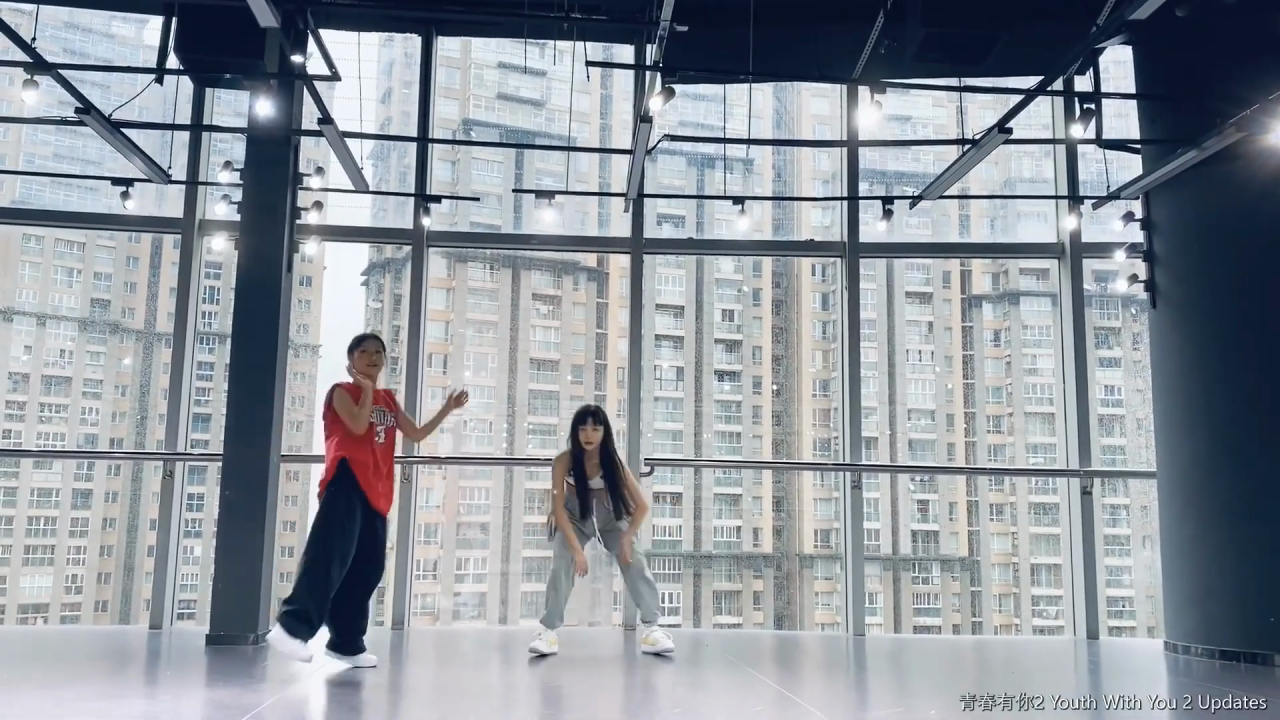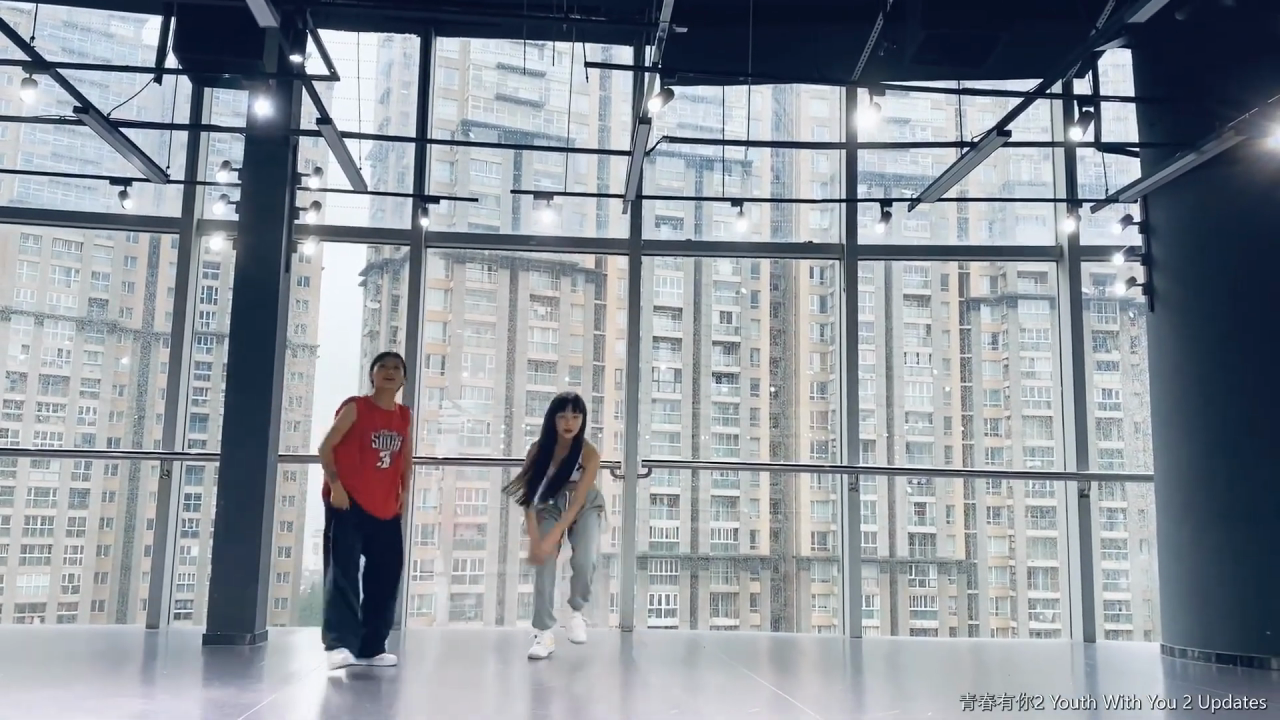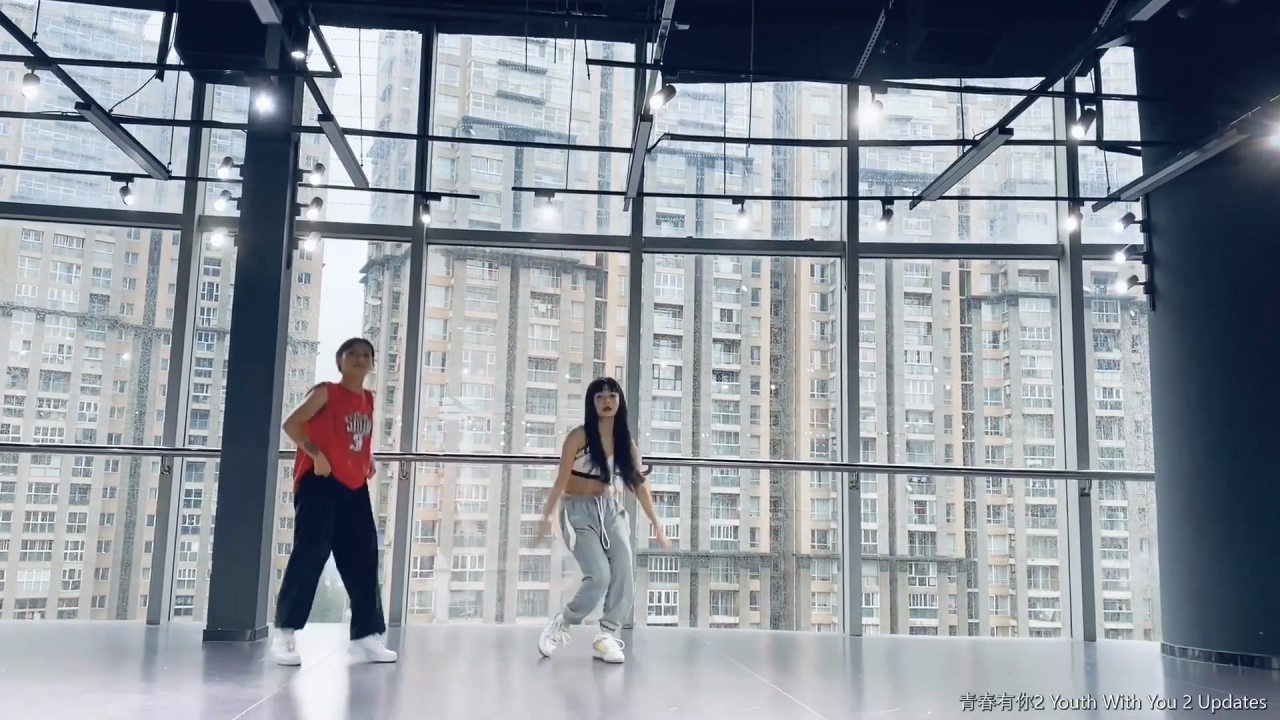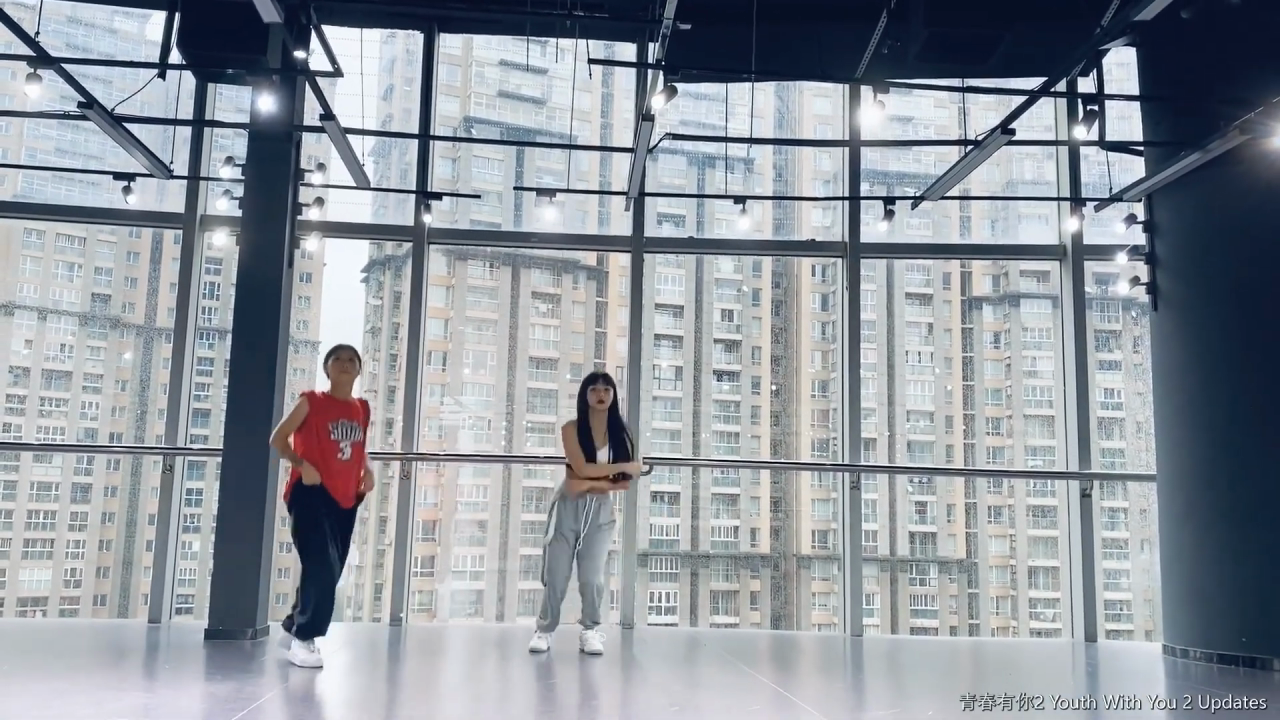
dt=0.5s
person 1, frame 1
left shoulder: (388, 398)
right shoulder: (342, 392)
left elbow: (415, 435)
right elbow: (357, 427)
left wrist: (446, 410)
right wrist: (366, 389)
left hip: (376, 491)
right hip: (347, 481)
left knee: (368, 568)
right knee: (331, 555)
left ankle: (347, 643)
right ankle: (291, 627)
person 1, frame 2
left shoulder: (404, 416)
right shoulder: (355, 408)
right elbow: (326, 447)
left wrist: (405, 493)
right wrist: (335, 485)
left hip: (386, 509)
right hip: (349, 504)
left knee: (387, 578)
right knee: (343, 570)
left ankle: (369, 647)
right ankle: (339, 644)
person 1, frame 3
left shoulder: (367, 399)
right shoulder: (325, 392)
right elbow: (291, 424)
left wrist: (366, 464)
right wrist: (315, 456)
left hip: (354, 487)
right hip: (319, 482)
left knee: (363, 560)
right knee: (311, 555)
left ankle: (366, 636)
right ankle: (285, 631)
person 1, frame 4
left shoulder: (362, 410)
right shoulder: (311, 403)
right elbow: (278, 438)
left wrist: (367, 471)
right wrist: (302, 466)
left hip: (345, 500)
right hip: (311, 495)
left knee: (330, 570)
right knee: (322, 566)
left ankle: (298, 626)
right ankle: (303, 639)
person 2, frame 1
left shoulder: (613, 462)
right shoulder: (564, 461)
left elbow: (641, 505)
right elbow: (558, 507)
left wrist: (627, 540)
right wrist: (575, 549)
left hip: (609, 514)
right hip: (573, 516)
left knee: (635, 565)
right knee: (562, 568)
left ankle: (651, 631)
right ankle: (549, 633)
person 2, frame 2
left shoulder: (589, 453)
right shoulder: (540, 448)
left elbow: (576, 503)
right elbow: (527, 497)
left wrist: (552, 538)
right wrist: (534, 540)
left hip: (585, 504)
right hip: (550, 504)
left knee: (584, 562)
right knee: (544, 566)
left ankle: (576, 610)
right ankle: (544, 632)
person 2, frame 3
left shoulder: (625, 441)
right shoulder: (578, 437)
left elbow: (637, 484)
right elbow: (562, 481)
left wrist: (656, 525)
right wrist: (546, 518)
left hip: (609, 507)
right hip: (579, 510)
left knee: (624, 572)
right knee: (599, 575)
left ankle: (607, 636)
right ankle: (560, 626)
person 2, frame 4
left shoulder: (619, 434)
right shoulder: (571, 429)
left elbow: (623, 482)
right elbow: (582, 468)
left wrist: (591, 483)
right wrist: (625, 466)
left hip: (600, 510)
right hip: (568, 507)
left knee: (593, 579)
right knee: (556, 579)
left ankle: (590, 630)
right ankle: (544, 630)
